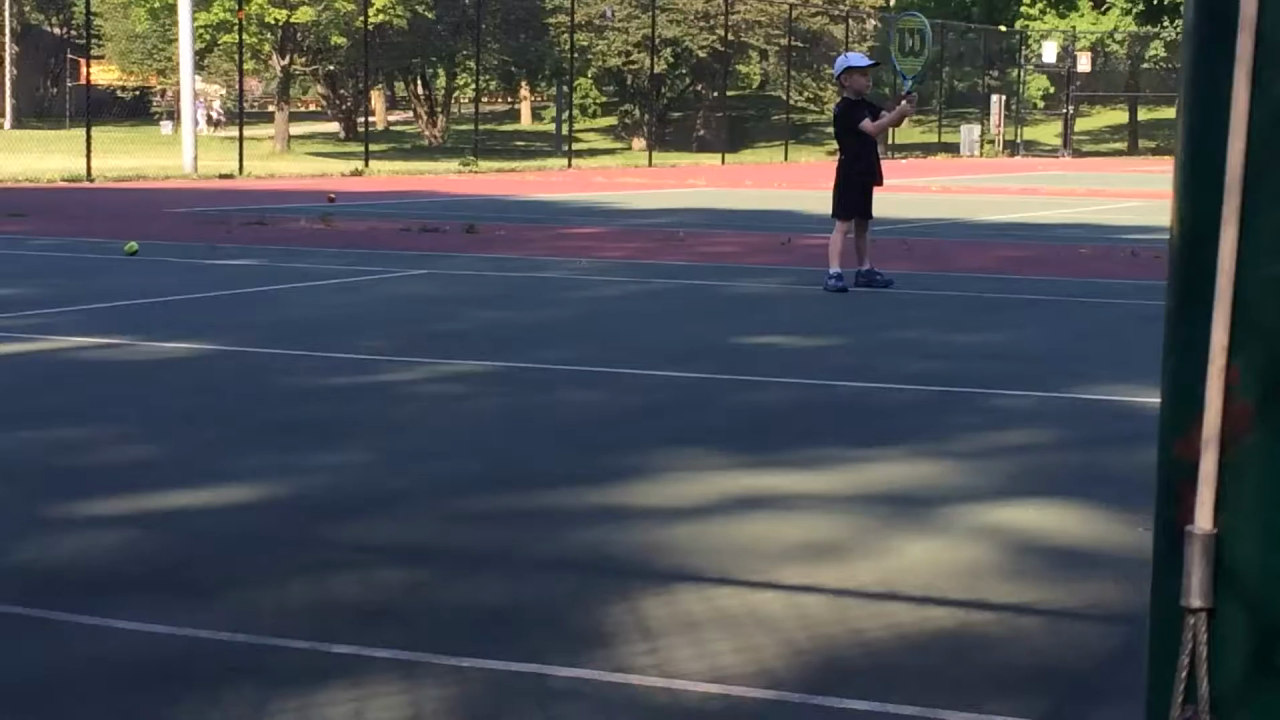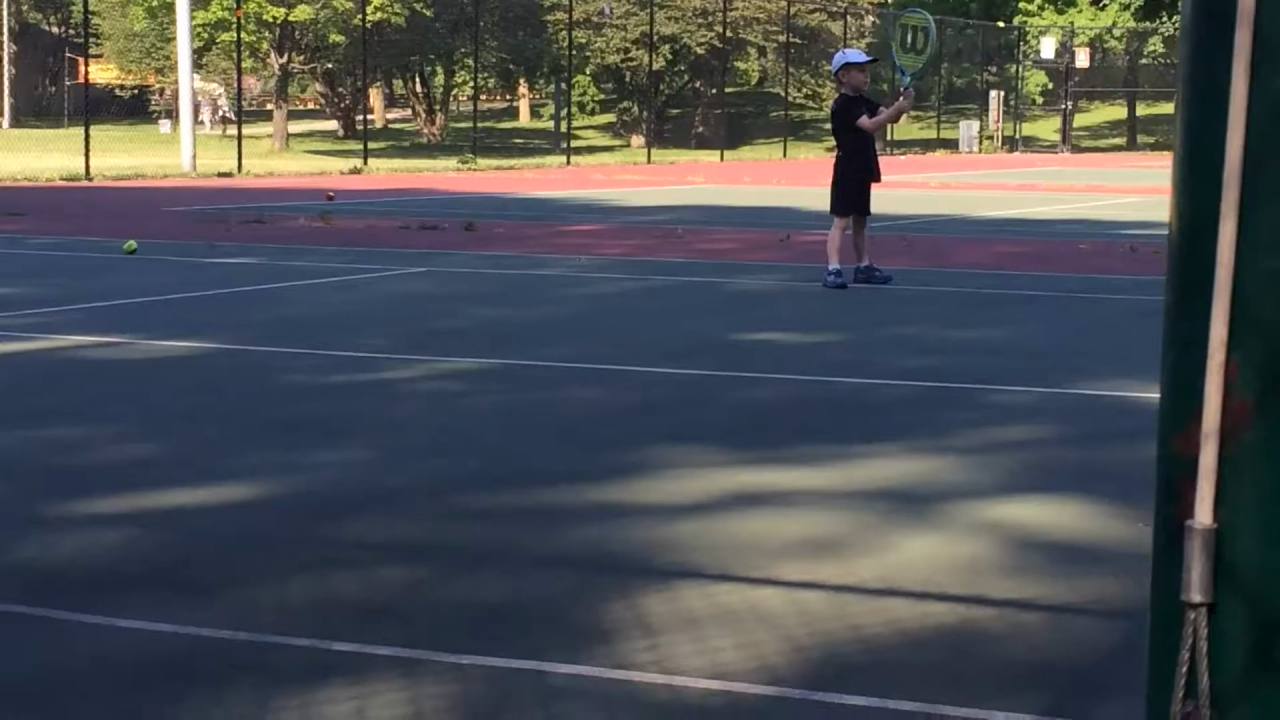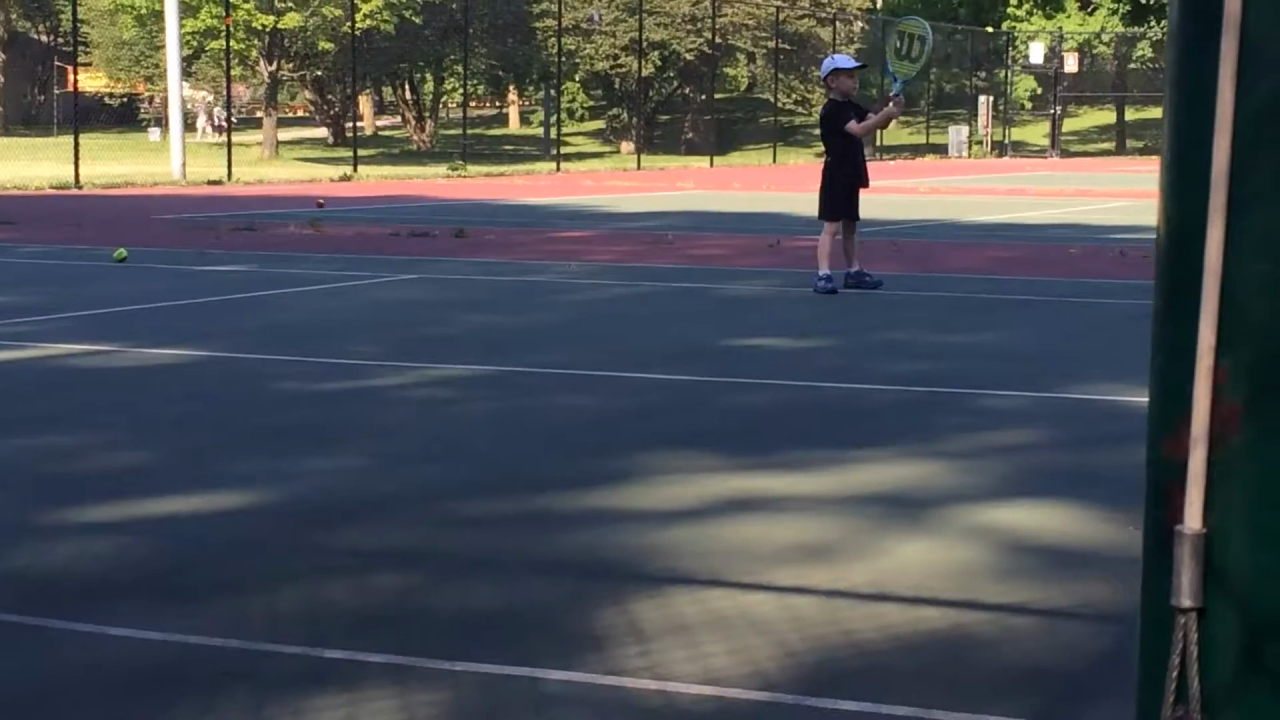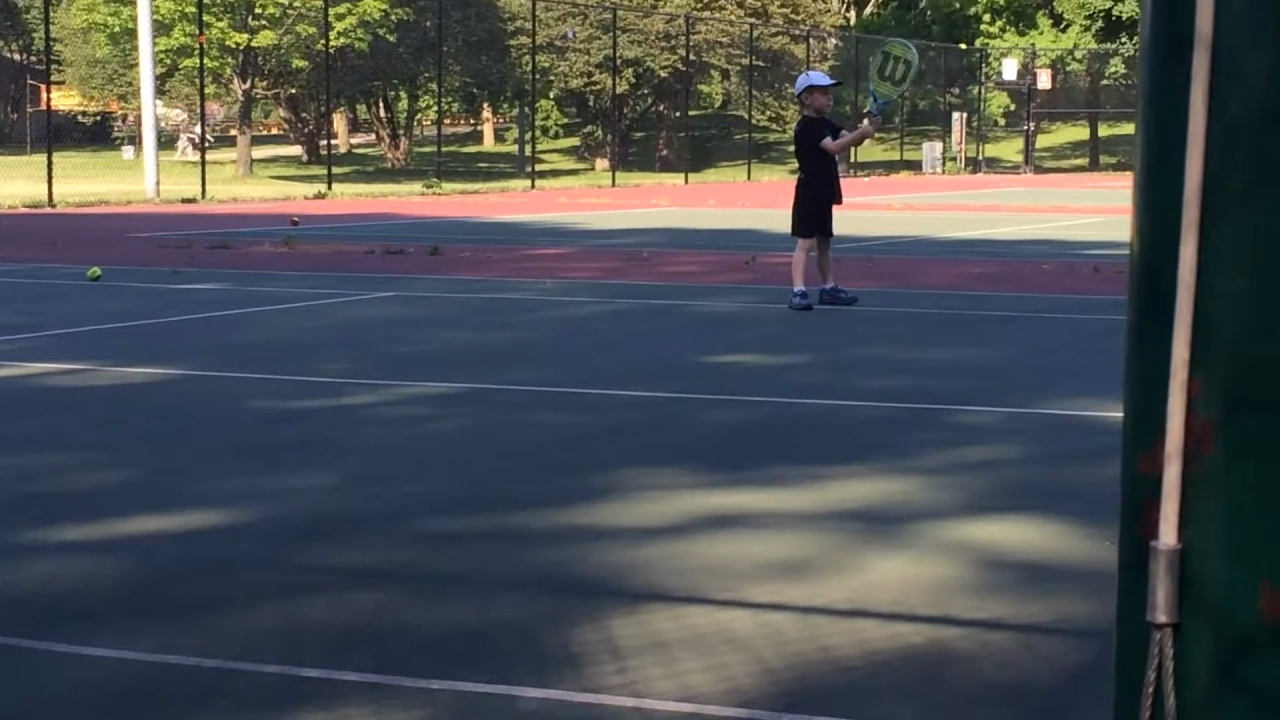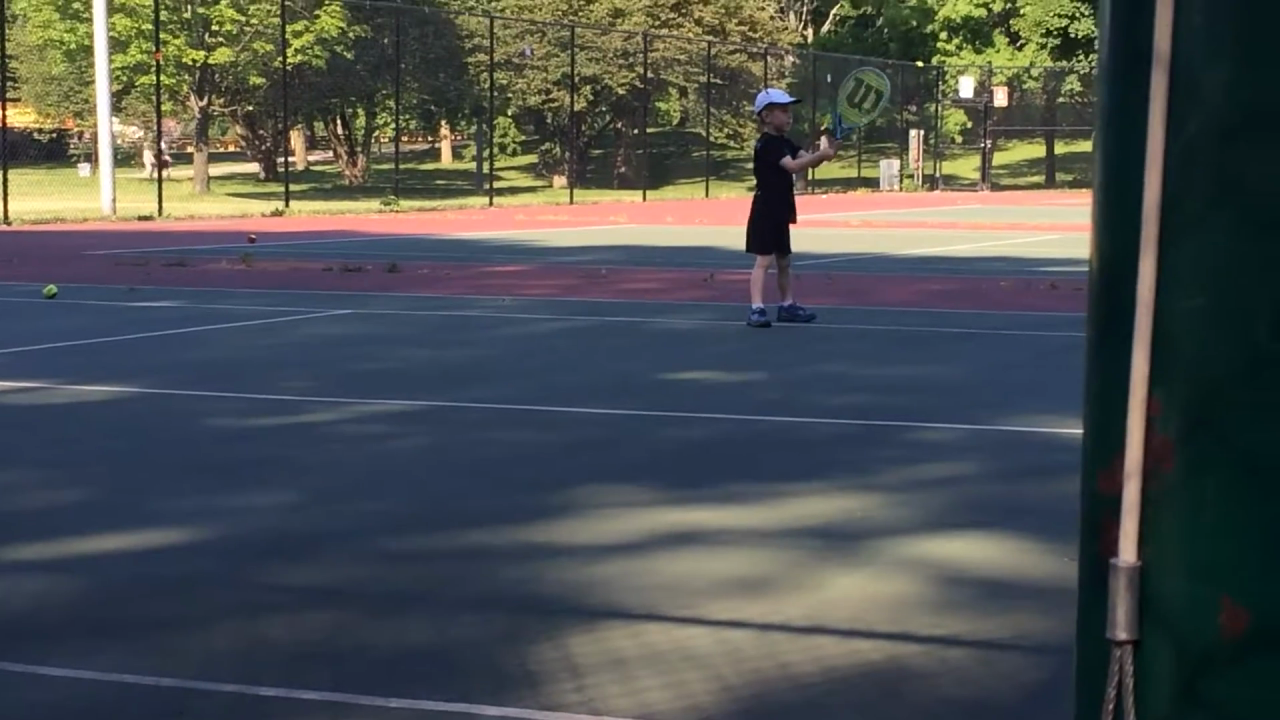
dt=0.2s
person 1, frame 1
left shoulder: (865, 104)
right shoulder: (845, 109)
left elbow: (891, 122)
right elbow: (873, 129)
left wrist: (904, 109)
right wrist: (899, 112)
left hip: (865, 175)
right hip: (850, 175)
left knee: (862, 225)
right knee: (843, 224)
left ankle: (864, 270)
right ankle: (834, 273)
person 1, frame 2
left shoulder: (863, 101)
right shoulder: (843, 105)
left elbow: (890, 117)
right elbow: (870, 125)
left wrist: (901, 105)
right wrist: (897, 108)
left hip: (863, 172)
right hip: (847, 171)
left knee: (860, 221)
right knee: (842, 221)
left ankle: (863, 266)
right ankle: (833, 270)
person 1, frame 3
left shoulder: (852, 106)
right shoulder: (831, 110)
left elbow: (878, 124)
right elbow: (859, 130)
left wrist: (891, 111)
right wrist: (885, 114)
left hip: (851, 177)
right hip: (836, 177)
left knee: (850, 226)
right knee: (832, 226)
left ankle: (853, 271)
right ankle: (823, 275)
person 1, frame 4
left shoulder: (825, 123)
right shoulder: (806, 126)
left elbow: (851, 141)
right elbow: (834, 147)
left wrist: (866, 131)
right wrist: (861, 132)
left hip: (824, 194)
right hip: (809, 194)
left knee: (824, 242)
right knee: (805, 242)
left ankle: (828, 288)
right ankle: (798, 292)
person 1, frame 5
left shoulder: (783, 142)
right shoulder: (767, 144)
left elbow: (808, 161)
right elbow: (794, 166)
left wrist: (825, 152)
right wrist: (821, 154)
left hip: (780, 212)
right hip: (765, 211)
left knee: (784, 261)
right knee: (764, 260)
left ankle: (787, 305)
right ankle: (756, 309)
